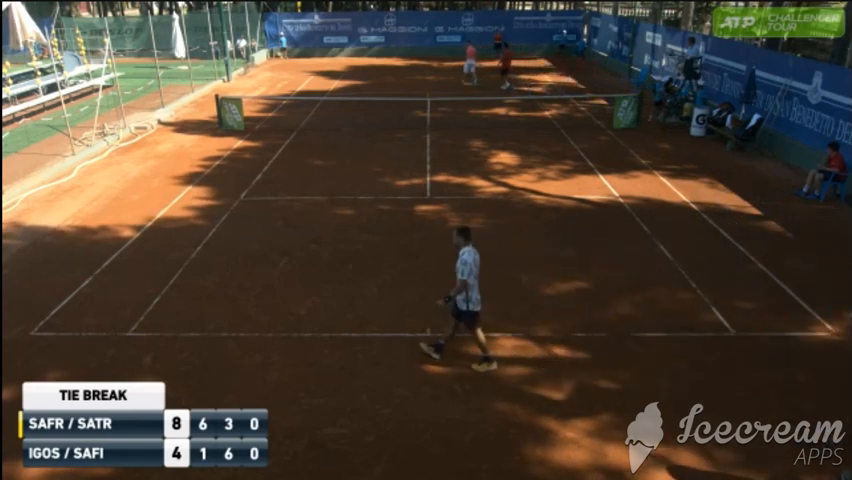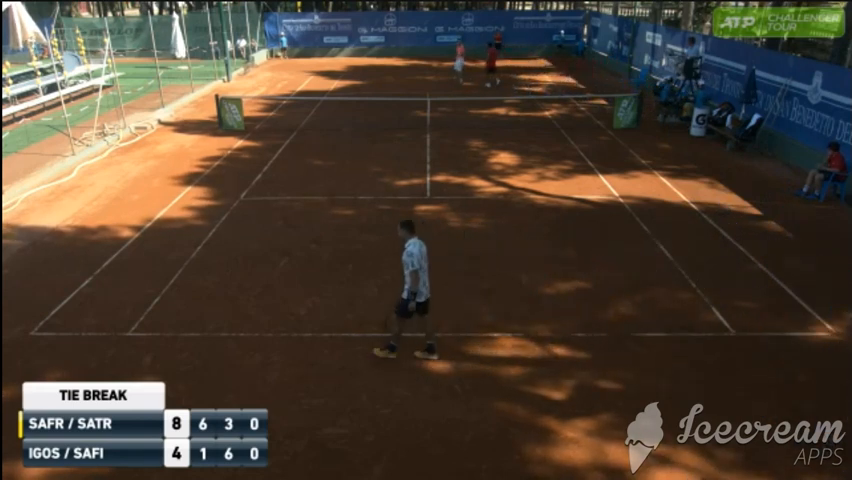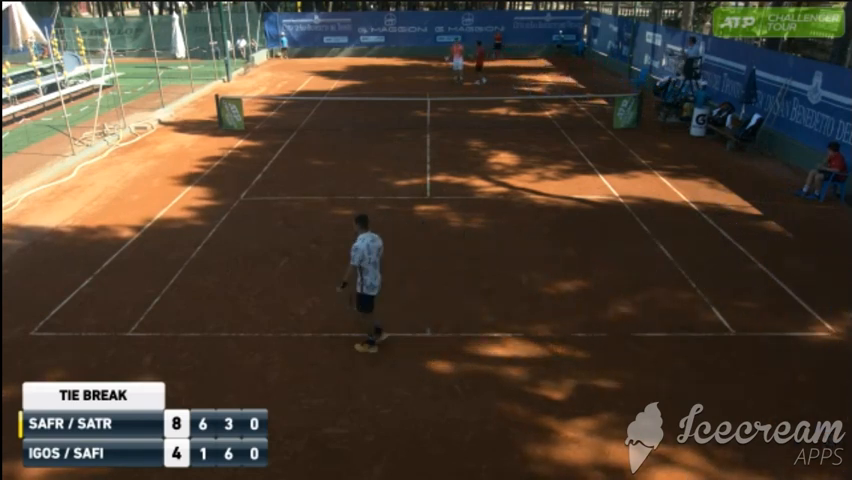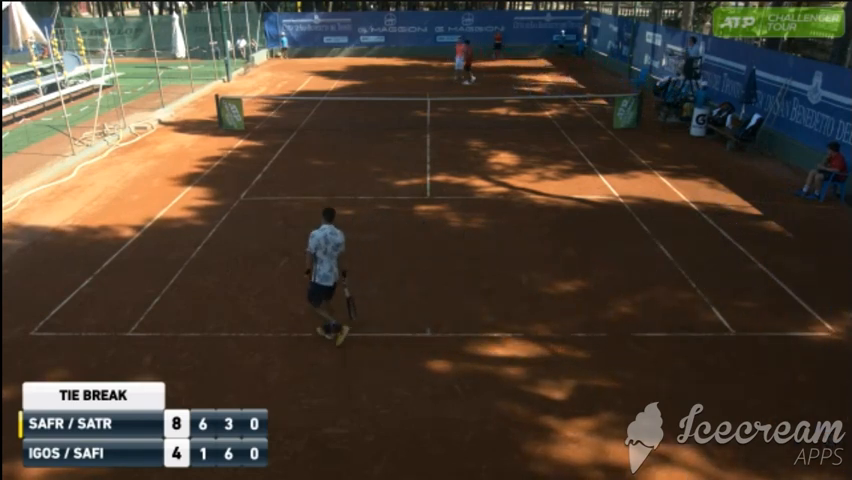
dt=0.5s
person 1, frame 1
left shoulder: (465, 259)
right shoulder: (472, 252)
left elbow: (462, 285)
left wrist: (447, 299)
left hip: (468, 302)
right hip: (463, 299)
left knee: (475, 330)
right knee: (454, 324)
left ankle: (488, 360)
right ankle: (437, 349)
person 1, frame 2
left shoulder: (410, 251)
right shoulder: (420, 244)
left elbow: (415, 275)
left wrist: (412, 298)
left hip: (414, 293)
right hip: (424, 291)
left knee: (399, 320)
right knee: (424, 319)
left ankle: (391, 349)
right ankle: (431, 350)
person 1, frame 3
left shoulder: (358, 246)
right shoulder: (377, 239)
left elbow: (352, 268)
left wrist: (343, 284)
left hip: (366, 285)
right hip: (375, 281)
left knee: (365, 313)
right knee: (366, 310)
left ankle: (371, 343)
right ankle: (377, 331)
person 1, frame 4
left shoulder: (316, 235)
right shoulder: (340, 235)
left elbow: (310, 256)
right elbow: (340, 256)
left wrist: (308, 271)
right wrist: (343, 273)
left hip: (320, 277)
right hip: (333, 276)
left knee: (316, 306)
right knee: (327, 302)
left ankle: (339, 327)
right ankle: (328, 330)
